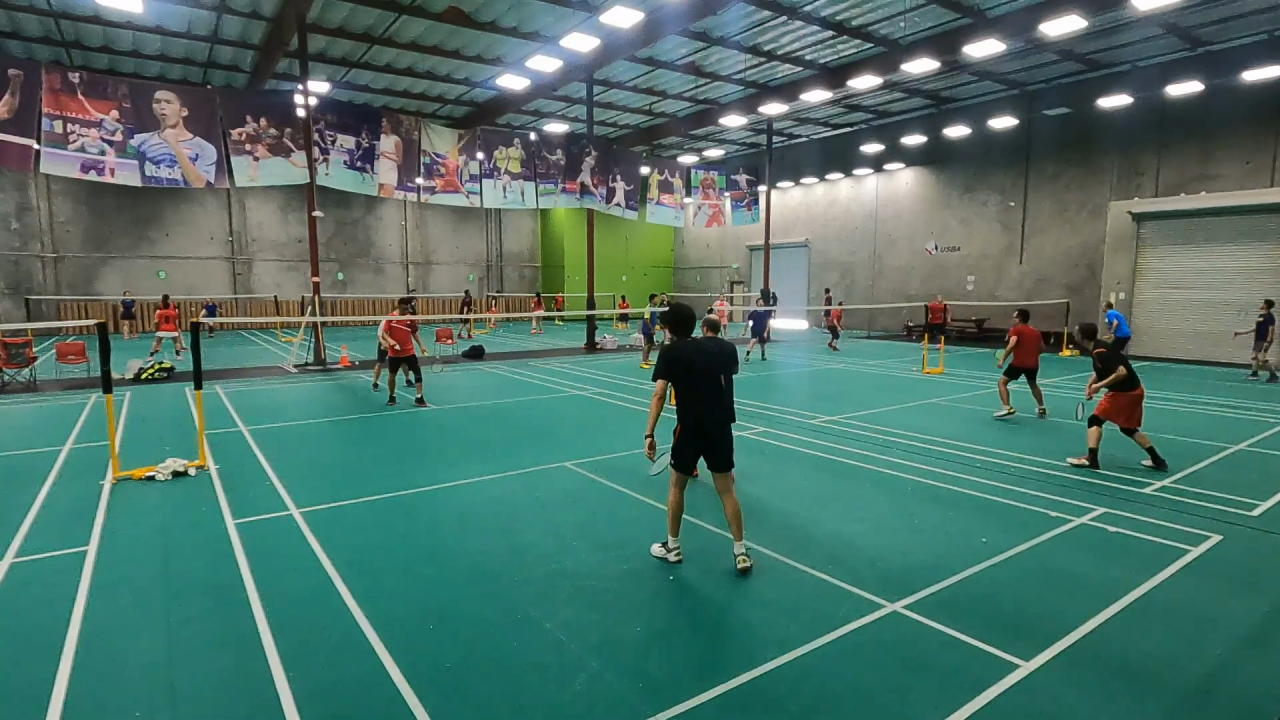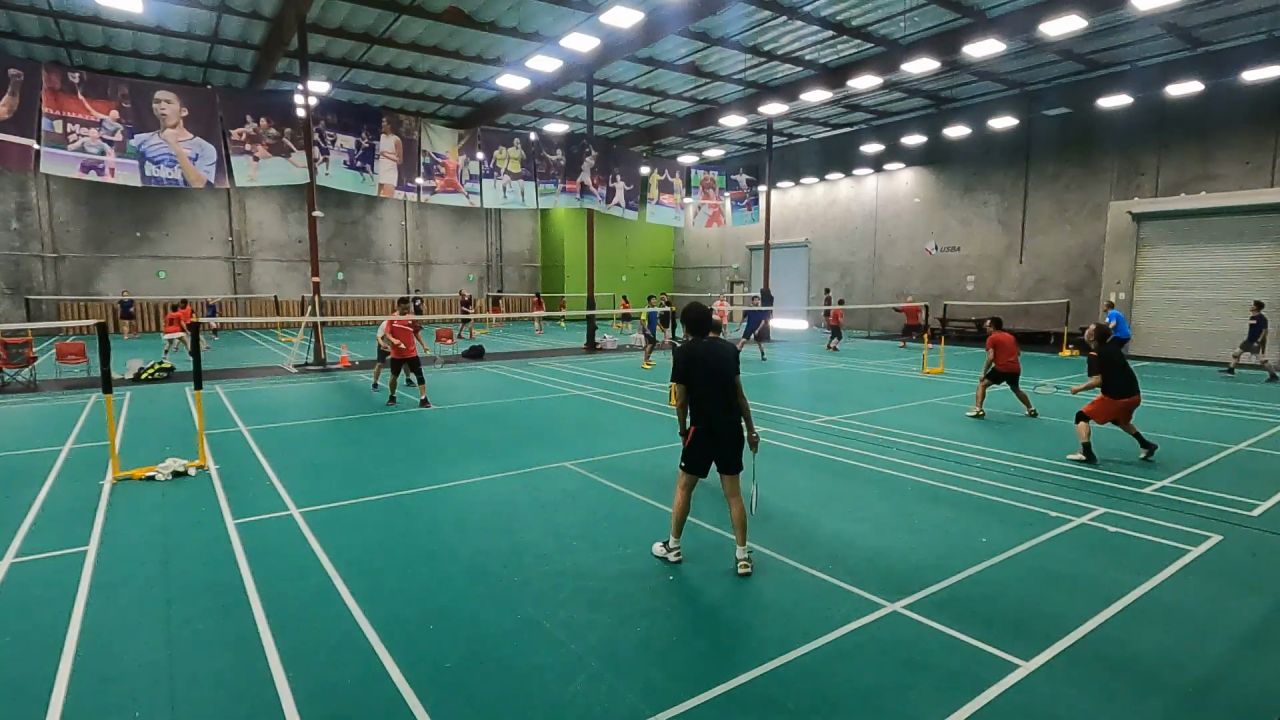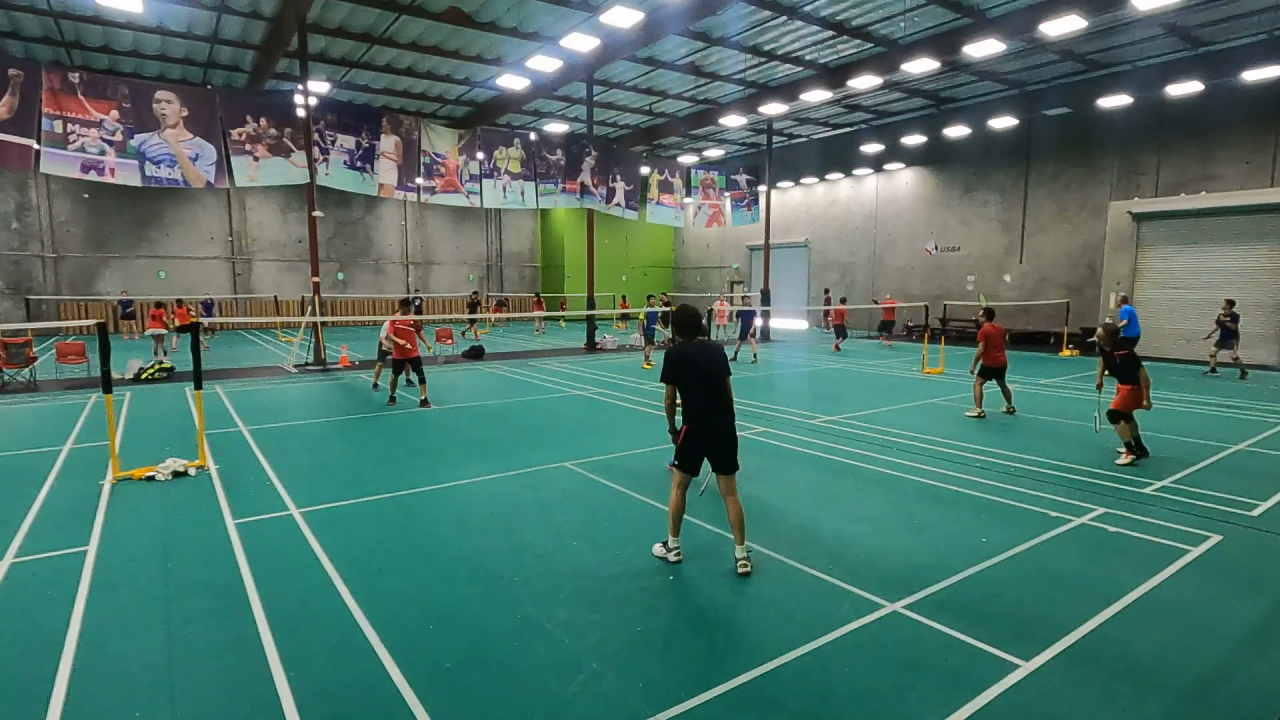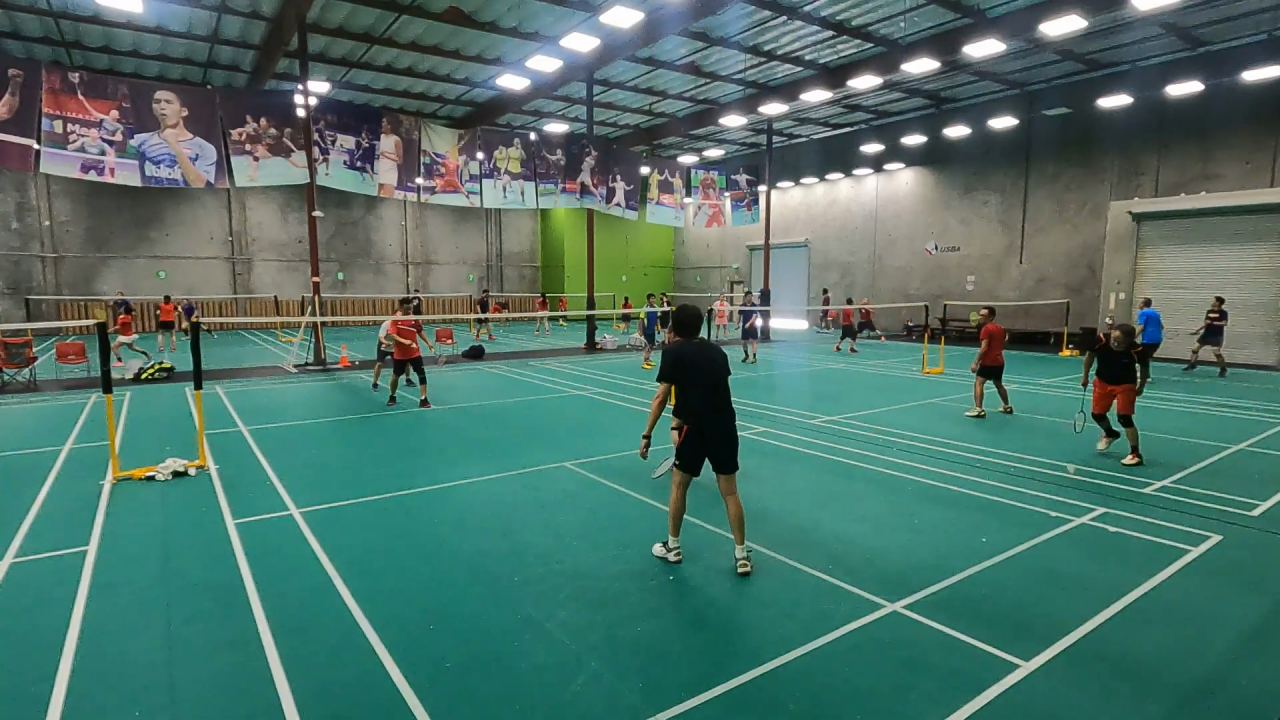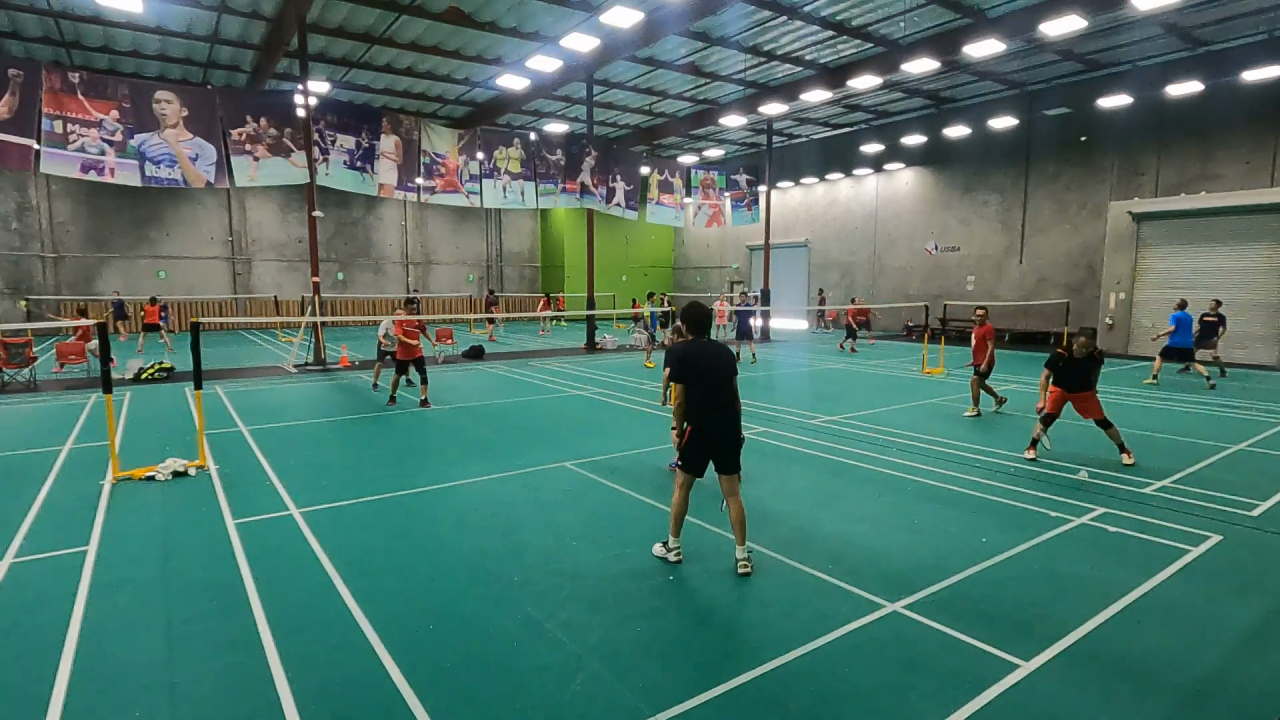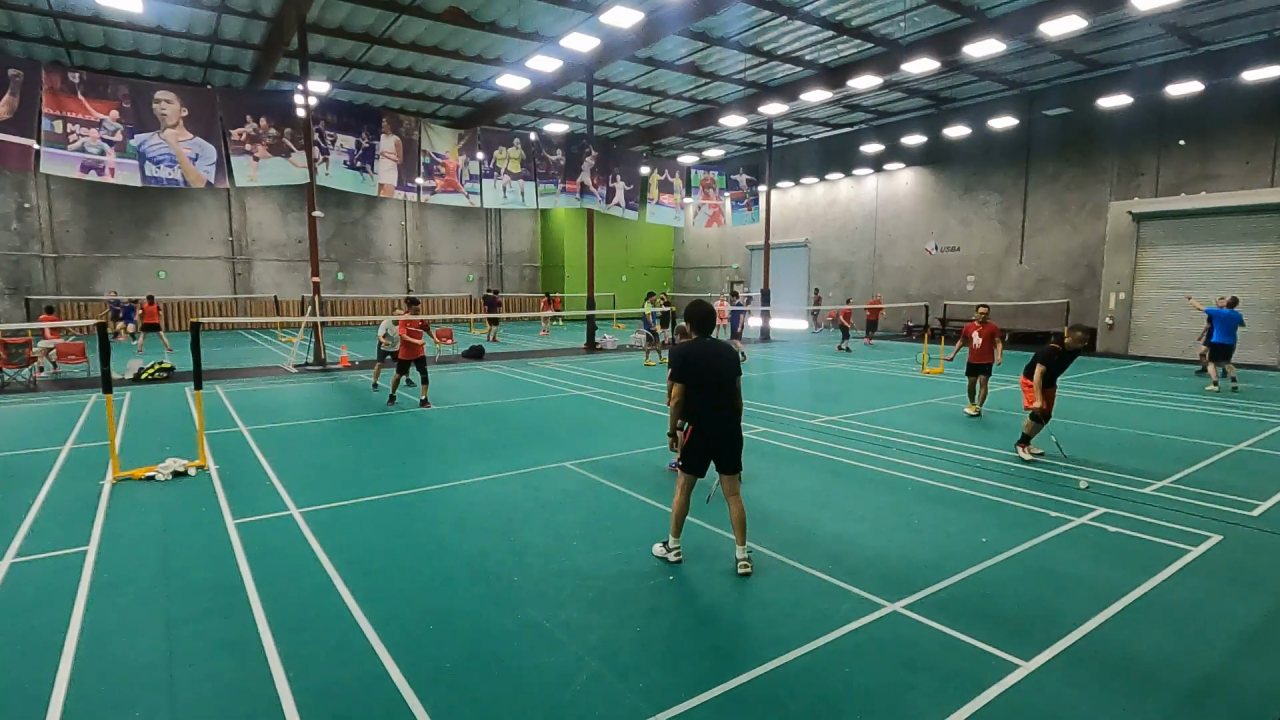
dt=0.4s
person 1, frame 1
left shoulder: (670, 352)
right shoulder: (713, 348)
left elbow: (659, 395)
left wrist: (649, 434)
left hip: (690, 426)
right hip: (720, 424)
left knee: (677, 486)
right knee: (726, 490)
left ankle: (672, 547)
right ankle: (740, 553)
person 1, frame 2
left shoulder: (684, 352)
right shoulder: (728, 349)
left elbow: (680, 401)
right elbow: (739, 393)
left wrist: (682, 431)
right wrist: (750, 429)
left hip: (702, 429)
right hip: (732, 427)
left knee: (684, 488)
right knee: (733, 492)
left ankle: (673, 547)
right ankle: (742, 557)
person 1, frame 3
left shoulder: (674, 354)
right shoulder: (717, 350)
left elbow: (669, 401)
right elbow: (728, 394)
left wrist: (673, 429)
left hip: (695, 428)
right hip: (724, 427)
left knee: (678, 486)
right knee: (730, 492)
left ankle: (672, 547)
right ankle: (741, 556)
person 1, frame 4
left shoulder: (675, 352)
right shoulder: (717, 351)
left elbow: (661, 398)
left wrist: (647, 435)
left hip: (696, 428)
right hip: (725, 426)
left knee: (679, 486)
right knee: (730, 492)
left ankle: (673, 547)
right ankle: (741, 556)
person 1, frame 5
left shoulder: (681, 352)
right shoulder: (725, 351)
left elbow: (679, 401)
right elbow: (735, 396)
left wrist: (678, 432)
right wrist: (738, 429)
left hip: (700, 429)
right hip: (728, 428)
left knee: (682, 487)
right knee: (732, 493)
left ankle: (673, 547)
right ankle: (742, 556)
person 1, frame 6
left shoulder: (682, 352)
right shoulder: (729, 351)
left elbow: (677, 399)
right elbow: (738, 396)
left wrist: (672, 431)
left hip: (700, 429)
right hip: (729, 429)
left knee: (683, 488)
right knee: (733, 493)
left ankle: (673, 547)
right ankle: (742, 556)
